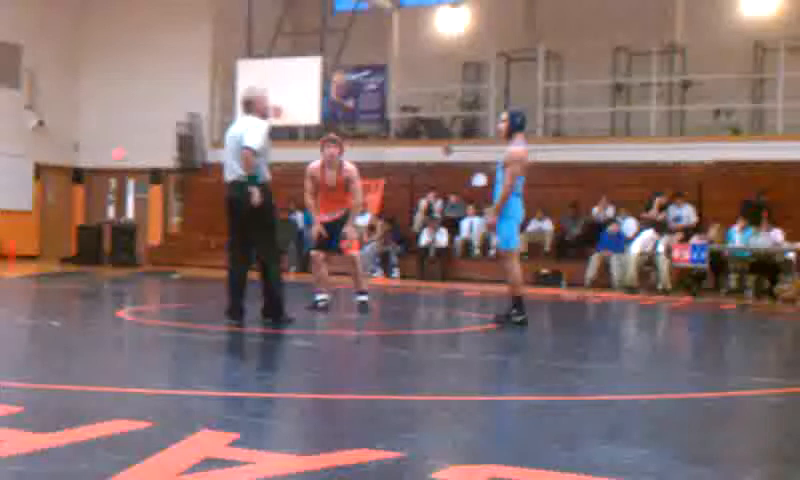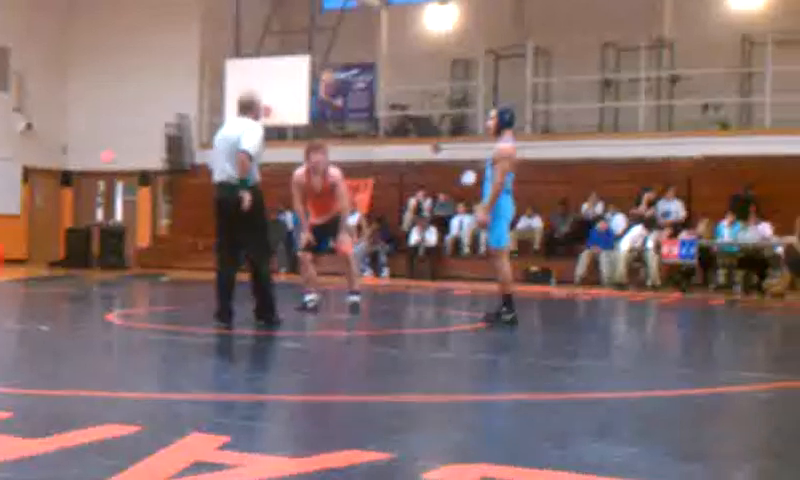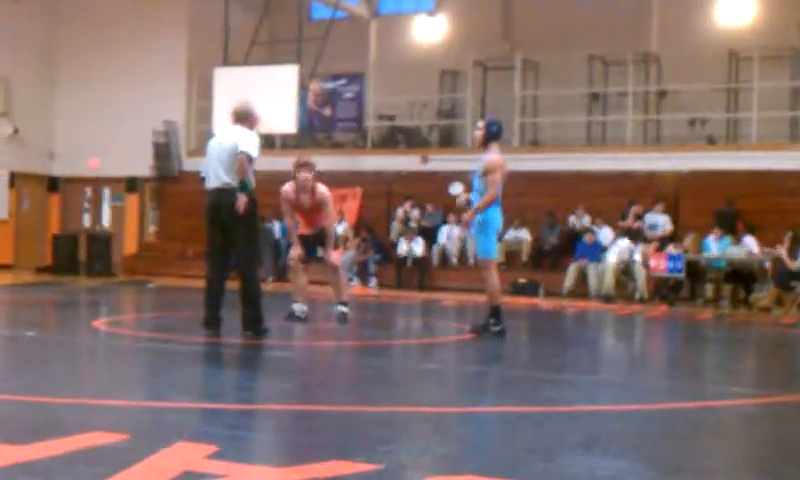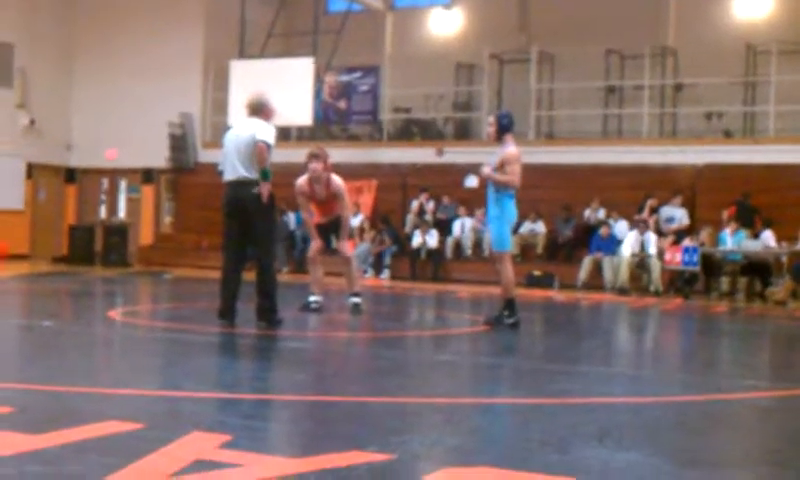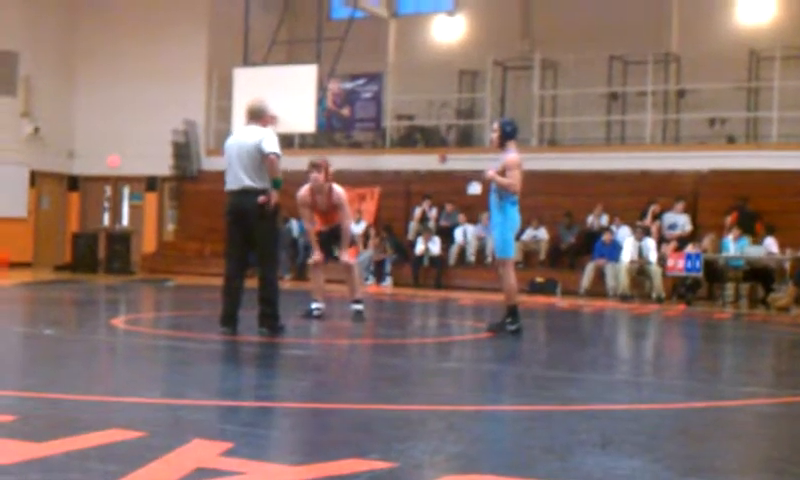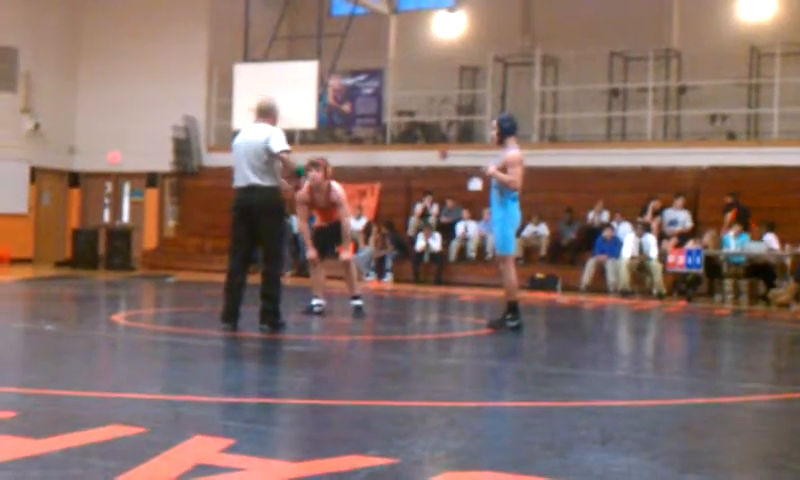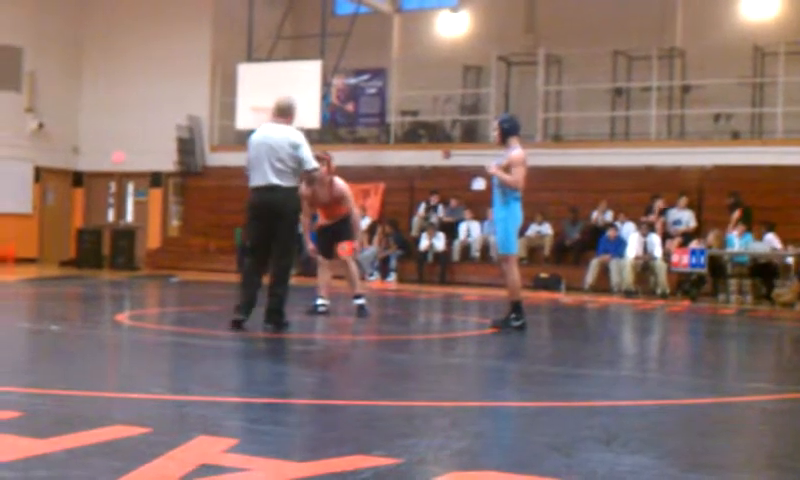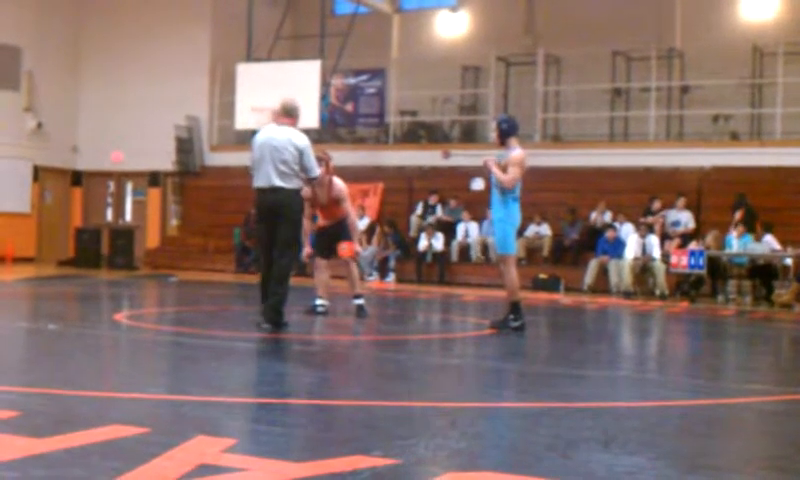
dt=0.4s
person 1, frame 1
left shoulder: (234, 127)
right shoulder: (258, 125)
left elbow: (230, 161)
right elbow: (247, 153)
left wrist: (240, 183)
right wrist: (254, 185)
left hip: (233, 190)
right hip: (254, 190)
left knee: (238, 254)
right knee: (267, 253)
left ankle: (235, 312)
right ankle: (273, 311)
person 1, frame 2
left shoulder: (224, 129)
right shoulder: (253, 128)
left elbow: (214, 165)
right elbow: (244, 156)
left wrist: (224, 184)
right wrist: (245, 189)
left hip: (221, 192)
right hip: (243, 193)
left knee: (226, 256)
right knee: (258, 254)
left ankle: (224, 314)
right ankle: (265, 313)
person 1, frame 3
left shoulder: (216, 137)
right shoulder: (248, 135)
left elbow: (206, 174)
right elbow: (243, 158)
left wrist: (215, 189)
right wrist: (243, 191)
left hip: (214, 198)
right hip: (236, 200)
left knee: (216, 263)
right knee: (247, 262)
left ankle: (211, 322)
right ankle: (252, 323)
person 1, frame 4
left shoulder: (232, 131)
right shoulder: (264, 128)
left elbow: (224, 166)
right elbow: (261, 147)
left wrist: (233, 184)
right wrist: (265, 179)
left hip: (232, 191)
right hip: (255, 191)
left knee: (232, 254)
right knee: (264, 254)
left ankle: (226, 313)
right ankle: (266, 314)
person 1, frame 5
left shoulder: (232, 138)
right shoulder: (266, 134)
left elbow: (233, 170)
right elbow: (272, 158)
right wrist: (276, 188)
left hip: (234, 199)
right hip: (259, 200)
left knee: (234, 262)
right knee: (267, 262)
left ankle: (228, 320)
right ankle: (268, 321)
person 1, frame 6
left shoulder: (240, 136)
right shoulder: (273, 133)
right elbow: (283, 157)
left hip: (242, 195)
right hip: (267, 197)
left knee: (238, 257)
right knee: (272, 258)
left ankle: (229, 316)
right ankle: (269, 317)
person 1, frame 7
left shoulder: (255, 135)
right shoulder: (295, 136)
left elbow: (249, 169)
right elbow: (312, 171)
right wrist: (298, 177)
left hip: (258, 196)
right hip: (285, 197)
left knee: (255, 254)
right knee: (282, 257)
left ankle: (243, 309)
right ankle: (274, 316)
person 1, frame 8
left shoulder: (259, 137)
right shoulder: (299, 138)
left elbow: (254, 169)
right elbow: (313, 176)
right wrist: (301, 181)
left hip: (263, 196)
right hip: (289, 198)
left knee: (267, 256)
right knee: (284, 257)
left ankle: (266, 312)
right ankle: (273, 316)
person 2, frame 1
left shoulder: (516, 150)
right shoulder: (514, 149)
left elbow: (509, 186)
left wrist: (494, 213)
right wrist: (494, 210)
left hip: (508, 209)
right hip: (506, 209)
left knee: (510, 258)
right knee: (508, 258)
left ankle: (519, 310)
right ankle: (515, 308)
person 2, frame 2
left shoulder: (504, 147)
right shoulder: (503, 146)
left elbow: (499, 183)
left wrist: (486, 211)
right wrist: (483, 206)
left hip: (498, 207)
right hip: (495, 207)
left knee: (500, 256)
right knee: (499, 257)
left ankle: (509, 309)
right ankle: (505, 307)
person 2, frame 3
left shoulder: (494, 158)
right shoulder: (487, 158)
left elbow: (494, 193)
left wrist: (472, 213)
right wrist: (469, 197)
left hip: (487, 218)
right hip: (482, 218)
left knee: (489, 267)
right knee: (486, 268)
left ankle: (497, 320)
right ankle: (493, 318)
person 2, frame 4
left shoulder: (511, 151)
right shoulder: (503, 151)
left elbow: (515, 182)
left wrist: (490, 175)
right wrist: (490, 174)
left hip: (502, 210)
right hip: (496, 209)
left knee: (503, 260)
right knee: (501, 260)
left ankle: (511, 313)
right ankle: (507, 310)
person 2, frame 5
left shoulder: (512, 158)
right shoulder: (506, 157)
left elbow: (515, 187)
left wrist: (493, 177)
right wrist: (494, 178)
left hip: (505, 216)
right hip: (500, 216)
left knee: (506, 267)
right knee: (503, 267)
left ankle: (513, 319)
right ankle: (510, 317)
person 2, frame 6
left shoulder: (513, 154)
right shoulder: (507, 154)
left elbow: (516, 184)
left wrist: (494, 173)
right wrist: (494, 174)
left hip: (506, 212)
right hip: (501, 212)
left knee: (506, 262)
right knee: (503, 263)
left ankle: (513, 315)
right ankle: (511, 313)
person 2, frame 7
left shoulder: (517, 154)
right shoulder: (509, 154)
left elbow: (518, 183)
left wrist: (496, 172)
right wrist: (497, 172)
left hip: (508, 212)
right hip: (503, 212)
left knee: (510, 262)
right knee: (506, 262)
left ankle: (518, 314)
right ankle: (514, 313)
person 2, frame 8
left shoulder: (516, 154)
right shoulder: (508, 154)
left elbow: (509, 183)
left wrist: (492, 167)
right wrist: (493, 167)
left hip: (506, 212)
right hip: (501, 212)
left knee: (508, 263)
right knee: (505, 263)
left ankle: (516, 316)
right ankle: (513, 313)
person 3, frame 1
left shoulder: (349, 170)
right shoulder: (313, 169)
left elbow: (358, 199)
right elbow: (309, 196)
left wrist: (350, 224)
right wrist: (316, 222)
left hip: (344, 216)
right hip: (323, 218)
left knee: (353, 255)
right knee: (316, 256)
left ankle: (362, 296)
right ankle: (322, 296)
person 3, frame 2
left shoulder: (334, 174)
right shoulder: (299, 176)
left elbow: (344, 203)
right elbow: (298, 204)
left wrist: (343, 231)
right wrist: (305, 230)
left hip: (334, 218)
right hip: (315, 219)
left knee: (346, 253)
right knee: (304, 256)
left ankle: (354, 296)
right ankle: (311, 297)
person 3, frame 3
left shoulder: (323, 192)
right shoulder: (286, 191)
left elbow: (330, 222)
right elbow: (289, 220)
left wrist: (330, 249)
right wrist: (296, 245)
left hip: (323, 230)
right hip: (305, 230)
left knee: (334, 264)
right knee: (294, 263)
left ankle: (342, 307)
right ankle: (300, 306)
person 3, frame 4
left shoulder: (337, 183)
right shoulder: (301, 184)
left elbow: (346, 212)
right elbow: (306, 213)
left wrist: (343, 239)
right wrist: (314, 238)
left hip: (338, 219)
right hip: (320, 220)
left knee: (347, 255)
right knee: (313, 256)
left ankle: (355, 298)
right ankle: (316, 298)
person 3, frame 5
left shoulder: (338, 193)
right shoulder: (303, 194)
left elbow: (346, 223)
right elbow: (308, 224)
left wrist: (344, 250)
right wrist: (316, 250)
left hip: (340, 228)
right hip: (322, 228)
left knee: (348, 262)
right knee: (315, 262)
left ankle: (357, 305)
right ankle: (318, 305)
person 3, frame 6
left shoulder: (336, 190)
right shoulder: (302, 193)
left elbow: (346, 220)
right elbow: (303, 222)
left wrist: (346, 249)
right wrist: (309, 248)
left hip: (339, 224)
right hip: (322, 225)
left knee: (346, 259)
right knee: (314, 259)
left ankle: (357, 301)
right ankle: (318, 301)
person 3, frame 7
left shoulder: (339, 186)
right shoulder: (306, 188)
left elbow: (354, 212)
right elbow: (305, 216)
left wrist: (357, 240)
right wrist: (308, 241)
left hip: (344, 221)
right hip: (325, 224)
left knee: (347, 258)
right knee: (322, 261)
left ankle: (360, 301)
right ankle: (322, 302)
person 3, frame 8
left shoulder: (338, 186)
right shoulder: (307, 190)
left elbow: (350, 215)
right elbow: (306, 218)
left wrist: (356, 243)
right wrist: (306, 246)
left hip: (342, 223)
right hip: (324, 225)
left knee: (348, 258)
right knee: (319, 262)
left ankle: (359, 301)
right ankle: (321, 302)
